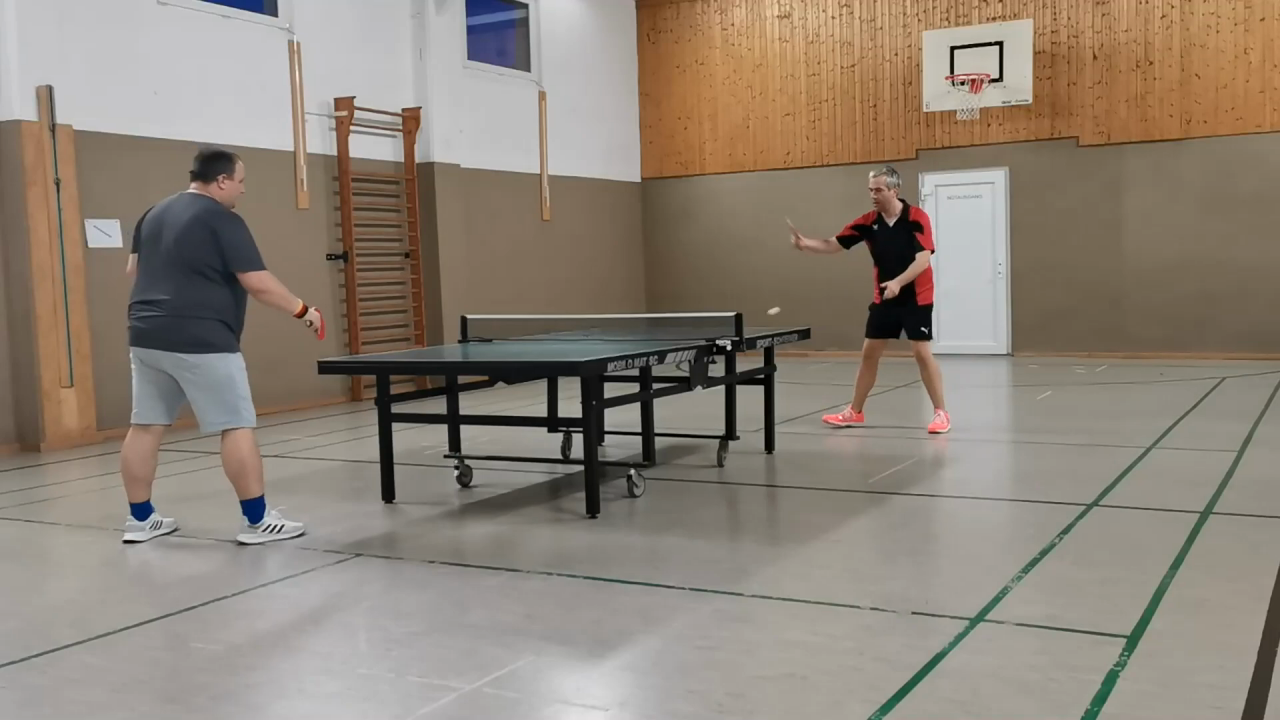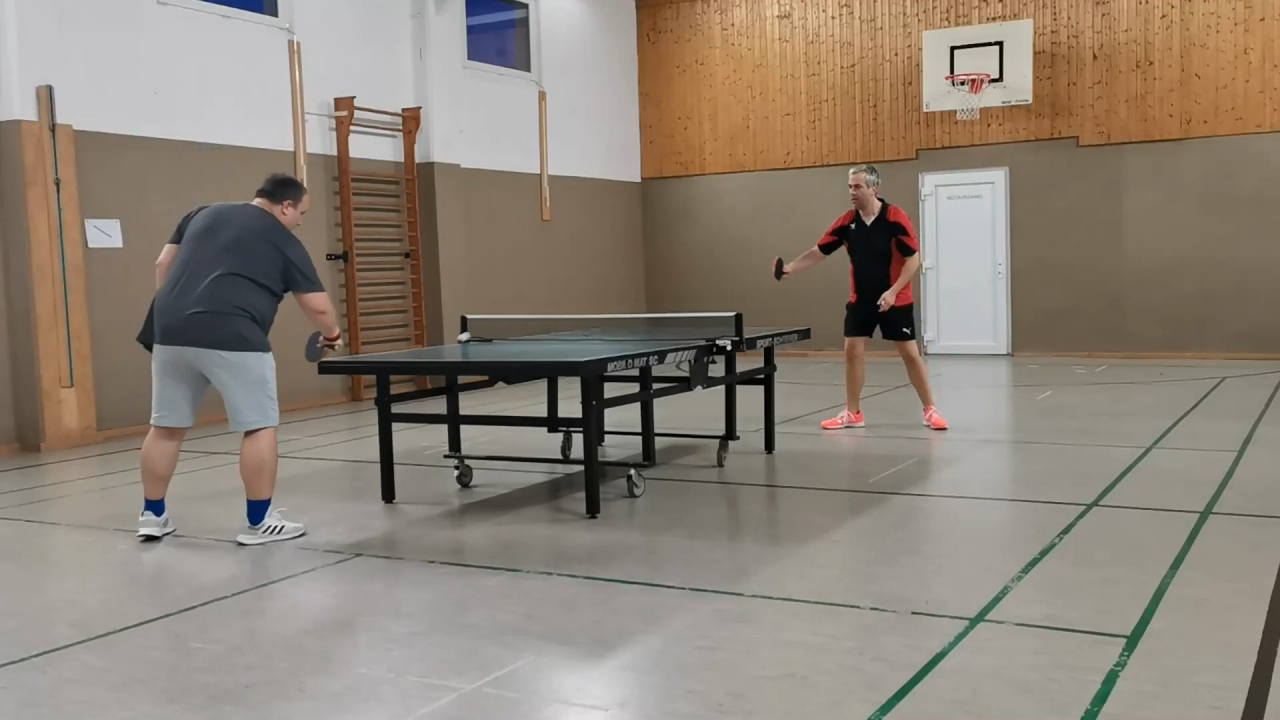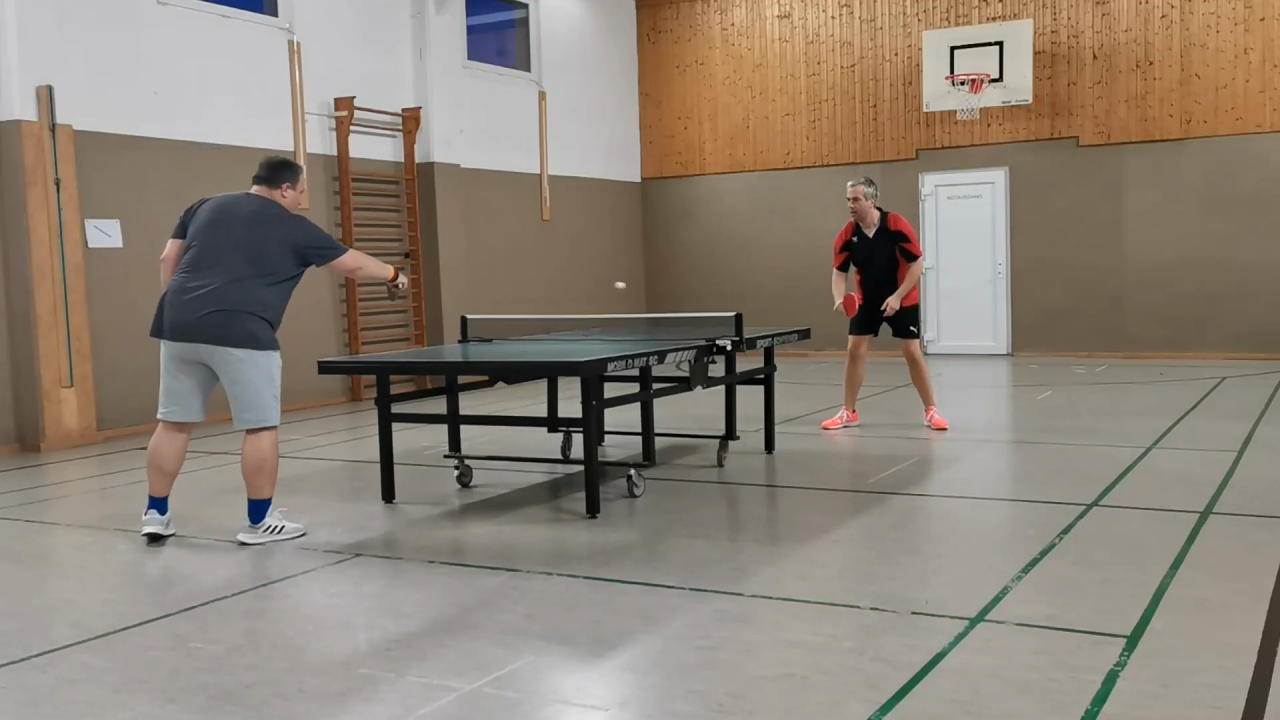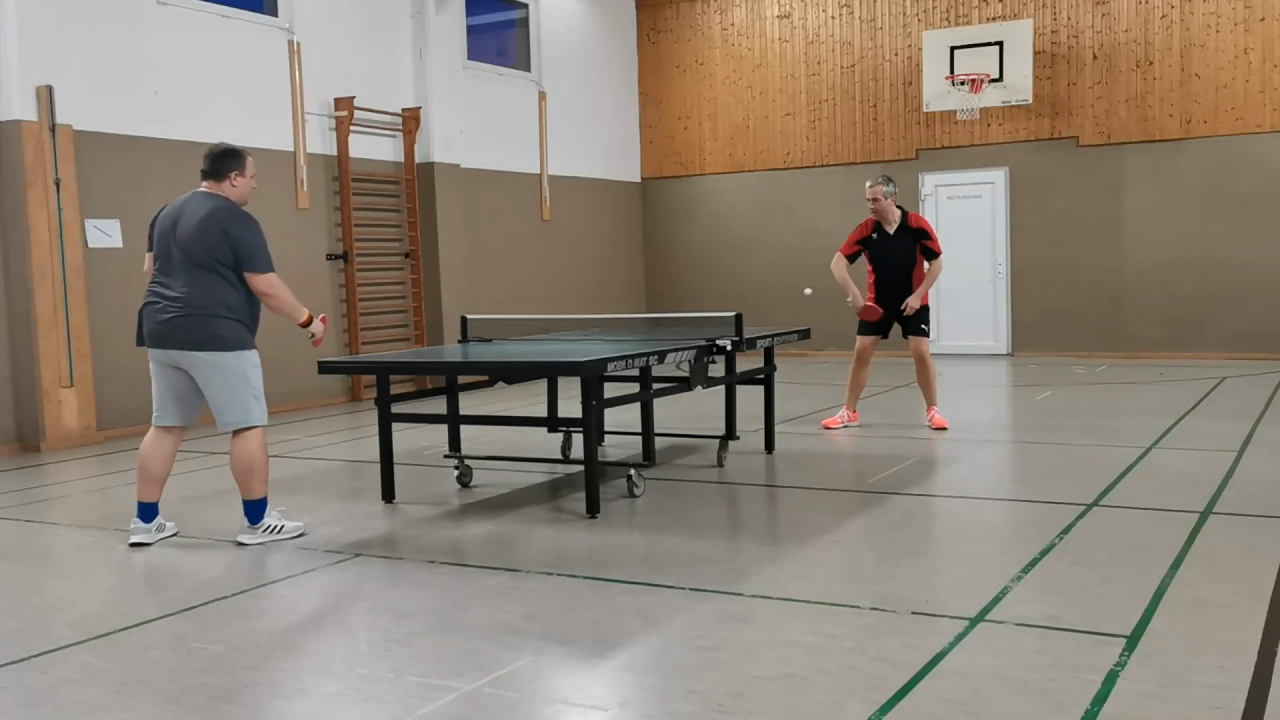
dt=0.4s
person 1, frame 1
left shoulder: (154, 214)
right shoulder: (223, 221)
left elbow: (134, 270)
right elbow: (258, 284)
right wrist: (302, 309)
left hip: (147, 336)
right hip: (202, 340)
left knee: (145, 426)
right knee: (236, 427)
left ankle: (140, 519)
right ankle: (257, 520)
person 1, frame 2
left shoulder: (203, 214)
right shoulder: (283, 241)
left elbow: (164, 265)
right elbow: (318, 305)
right wrist: (332, 335)
left hip: (170, 333)
right hip: (232, 339)
left knee: (166, 426)
right knee: (259, 427)
left ankle: (152, 515)
right ankle: (260, 522)
person 1, frame 3
left shoulder: (204, 207)
right shoulder: (292, 227)
left elbow: (168, 260)
right elbow: (351, 264)
right wrist: (392, 274)
left hip: (181, 329)
right hip: (240, 335)
left knee: (174, 423)
right knee: (261, 426)
left ankle: (156, 514)
right ankle: (259, 521)
person 1, frame 4
left shoulder: (167, 213)
right shoulder: (237, 221)
left elbow: (150, 269)
right elbow: (265, 287)
right wrist: (308, 319)
left hip: (162, 334)
right hip: (216, 338)
left knee: (165, 426)
right knee: (247, 426)
left ankle: (145, 521)
right ankle: (257, 521)
person 2, frame 1
left shoulder: (917, 218)
right shoulder: (867, 222)
left elbow: (923, 259)
right elbow: (832, 244)
left wrist: (899, 282)
right wrist: (806, 243)
left hip: (915, 299)
right hip: (882, 300)
left knee: (922, 353)
right knee: (869, 354)
left ankle: (940, 413)
right ankle: (854, 412)
person 2, frame 2
left shoulder: (896, 218)
right shoulder: (846, 222)
left elbow: (913, 259)
right elbow: (818, 252)
left wrist: (893, 291)
right wrist: (792, 267)
left hip: (895, 300)
right hip: (860, 300)
left knee: (910, 354)
right knee: (852, 352)
left ankle: (930, 410)
right ankle: (853, 413)
person 2, frame 3
left shoulder: (897, 226)
right shoulder: (846, 235)
left elbow: (917, 265)
right elbow: (839, 273)
left wrist: (897, 297)
right wrist: (840, 298)
left hip: (902, 301)
right hip: (866, 302)
left knee: (913, 354)
right knee: (855, 352)
left ankle: (931, 411)
right ankle: (848, 412)
person 2, frame 4
left shoulder: (918, 225)
right shoulder: (865, 230)
left elbow: (936, 263)
right elbow: (838, 262)
left wrist: (918, 295)
right wrist: (853, 292)
left hip: (913, 300)
right hip: (876, 302)
left knee: (921, 353)
right knee: (862, 352)
left ankle: (933, 411)
right ankle: (849, 412)
